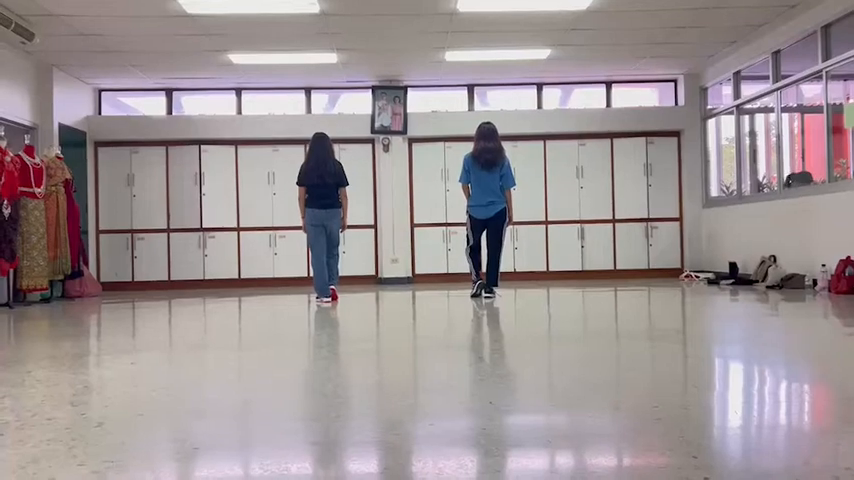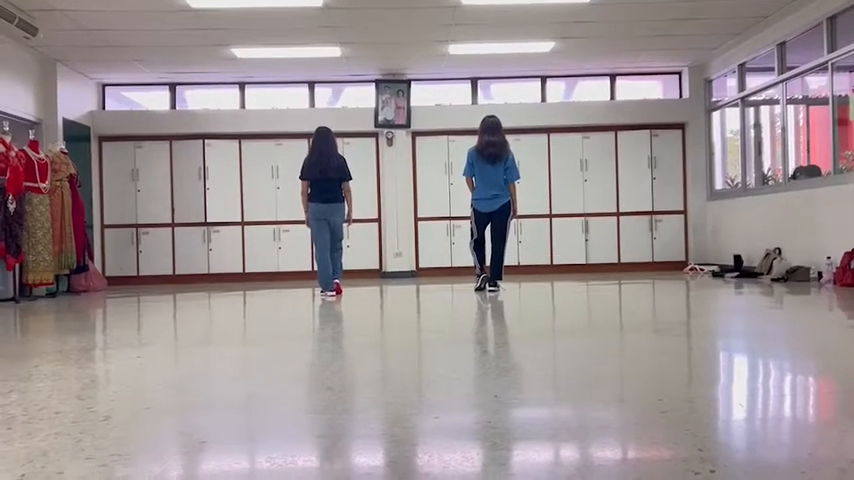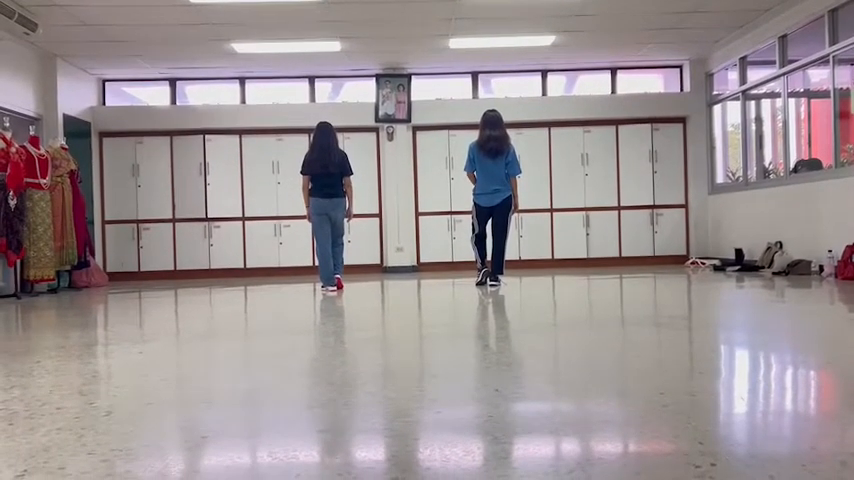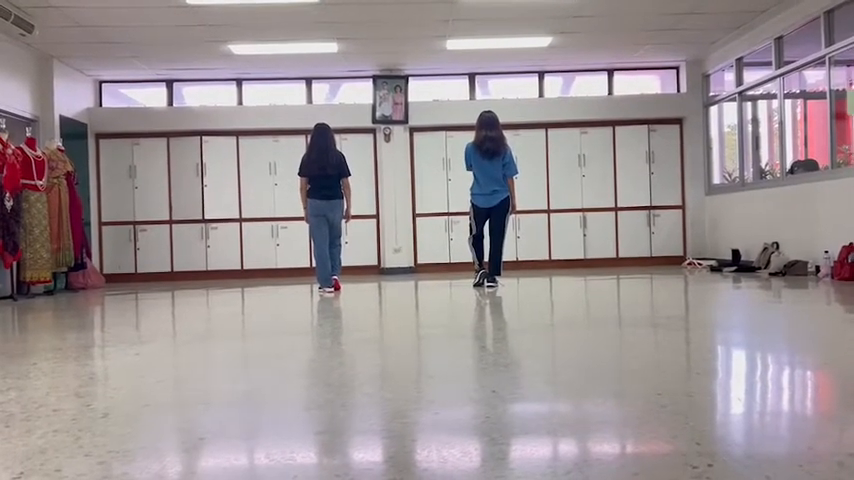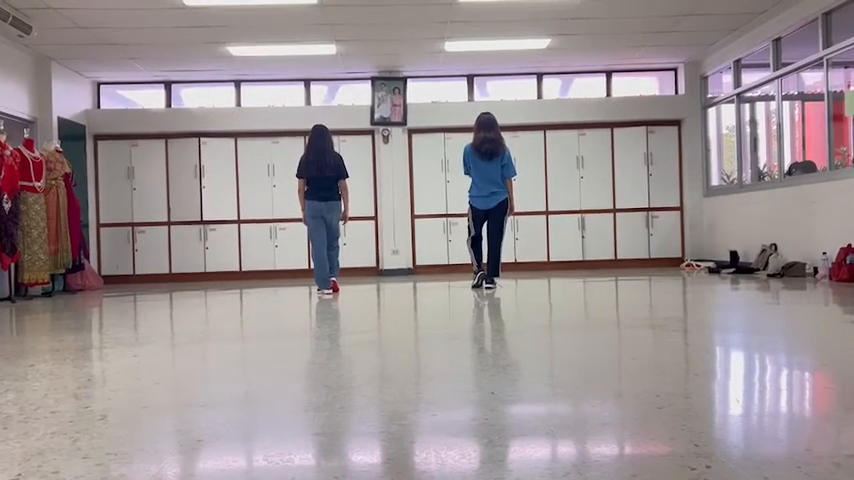
dt=1s
person 1, frame 1
left shoulder: (469, 159)
right shoulder: (502, 159)
left elbow: (464, 185)
right elbow: (507, 188)
right wrist: (510, 211)
left hip: (475, 211)
right hip: (498, 211)
left knee: (473, 247)
right knee: (494, 250)
left ankle: (477, 279)
right ankle: (490, 287)
person 1, frame 2
left shoulder: (473, 153)
right shoulder: (506, 153)
left elbow: (468, 179)
right elbow: (511, 181)
right wrist: (514, 204)
left hip: (480, 205)
right hip: (502, 204)
left knee: (477, 240)
right knee: (498, 243)
left ankle: (481, 273)
right ankle: (494, 280)
person 1, frame 3
left shoulder: (475, 147)
right shoulder: (507, 148)
left elbow: (470, 173)
right elbow: (512, 176)
right wrist: (515, 198)
left hip: (481, 199)
right hip: (503, 199)
left knee: (478, 235)
right knee: (499, 238)
left ankle: (482, 267)
right ankle: (495, 275)
person 1, frame 4
left shoulder: (471, 148)
right shoulder: (503, 149)
right elbow: (509, 177)
right wrist: (513, 200)
left hip: (479, 200)
right hip: (501, 200)
left knee: (476, 236)
right knee: (497, 239)
left ankle: (480, 269)
right ankle: (492, 276)
person 1, frame 5
left shoulder: (469, 150)
right shoulder: (502, 150)
right elbow: (508, 178)
right wrist: (511, 201)
left hip: (477, 202)
right hip: (499, 201)
left knee: (474, 238)
right knee: (495, 240)
left ankle: (478, 271)
right ankle: (490, 278)
person 2, frame 1
left shoulder: (306, 168)
right shoulder: (336, 166)
left elbow: (301, 196)
right elbow: (343, 195)
left wrist: (303, 218)
right wrist: (344, 217)
left hip: (313, 213)
right hip: (333, 213)
left knee: (318, 254)
right knee: (332, 252)
left ankle: (324, 293)
right ankle: (332, 284)
person 2, frame 2
left shoulder: (309, 162)
right shoulder: (339, 161)
left elbow: (304, 190)
right elbow: (346, 189)
left wrist: (306, 212)
right wrist: (350, 210)
left hip: (316, 208)
right hip: (336, 207)
left knee: (321, 248)
right knee: (336, 245)
left ankle: (328, 287)
right ankle: (336, 279)
person 2, frame 3
left shoulder: (310, 157)
right shoulder: (341, 156)
left elbow: (305, 185)
right elbow: (347, 184)
left wrist: (307, 207)
right wrist: (350, 206)
left hip: (318, 202)
right hip: (337, 202)
left knee: (323, 243)
right knee: (337, 240)
left ankle: (329, 282)
right ankle: (337, 274)
person 2, frame 4
left shoulder: (307, 159)
right shoulder: (338, 157)
left elbow: (303, 186)
right elbow: (346, 185)
left wrist: (305, 208)
right wrist: (348, 207)
left hip: (315, 204)
right hip: (335, 203)
left knee: (320, 244)
right knee: (335, 242)
left ankle: (326, 283)
right ankle: (335, 275)
person 2, frame 5
left shoulder: (305, 160)
right shoulder: (336, 158)
left elbow: (301, 188)
right elbow: (343, 186)
left wrist: (303, 210)
right wrist: (346, 209)
left hip: (313, 205)
right hip: (333, 204)
left knee: (318, 245)
right knee: (333, 243)
left ankle: (325, 285)
right ankle: (333, 277)
